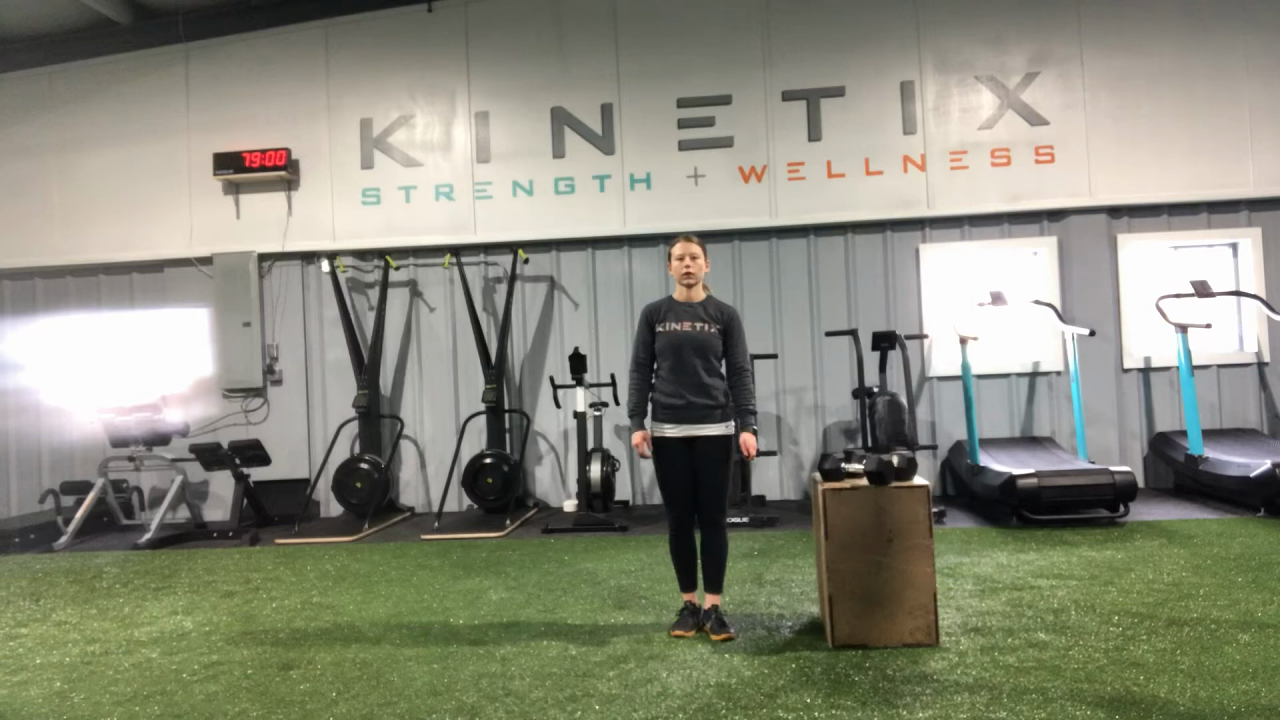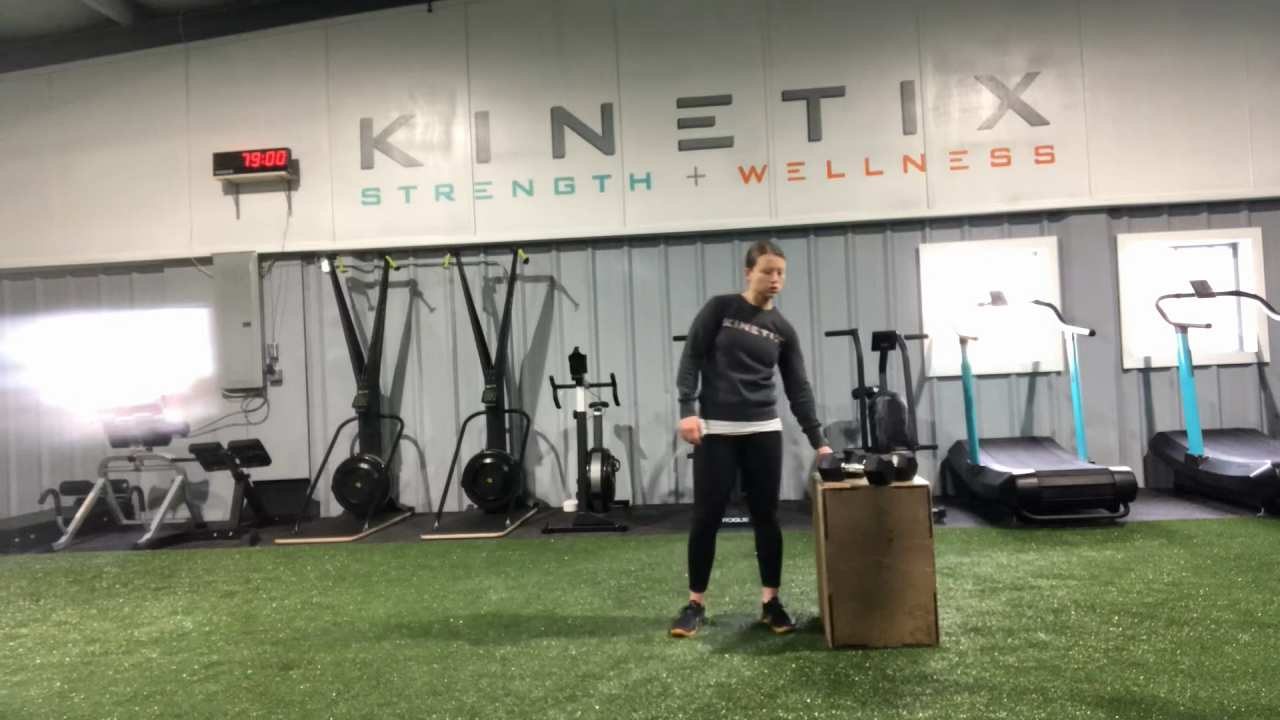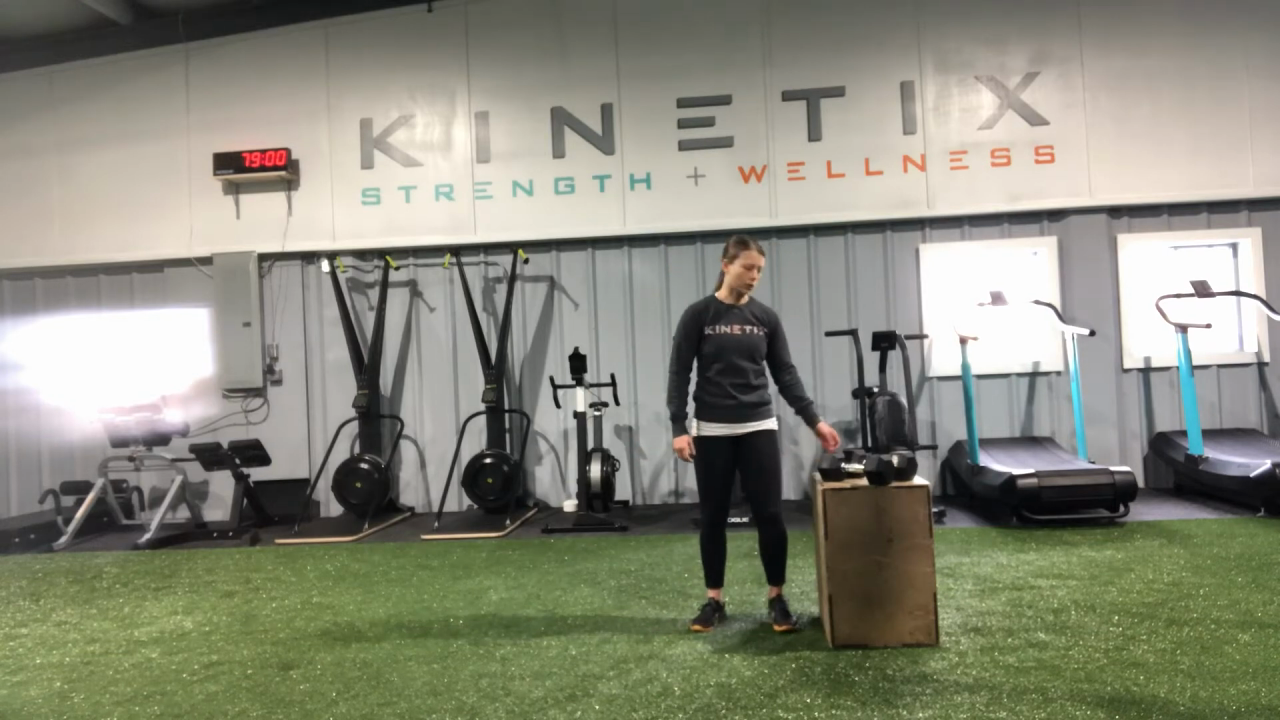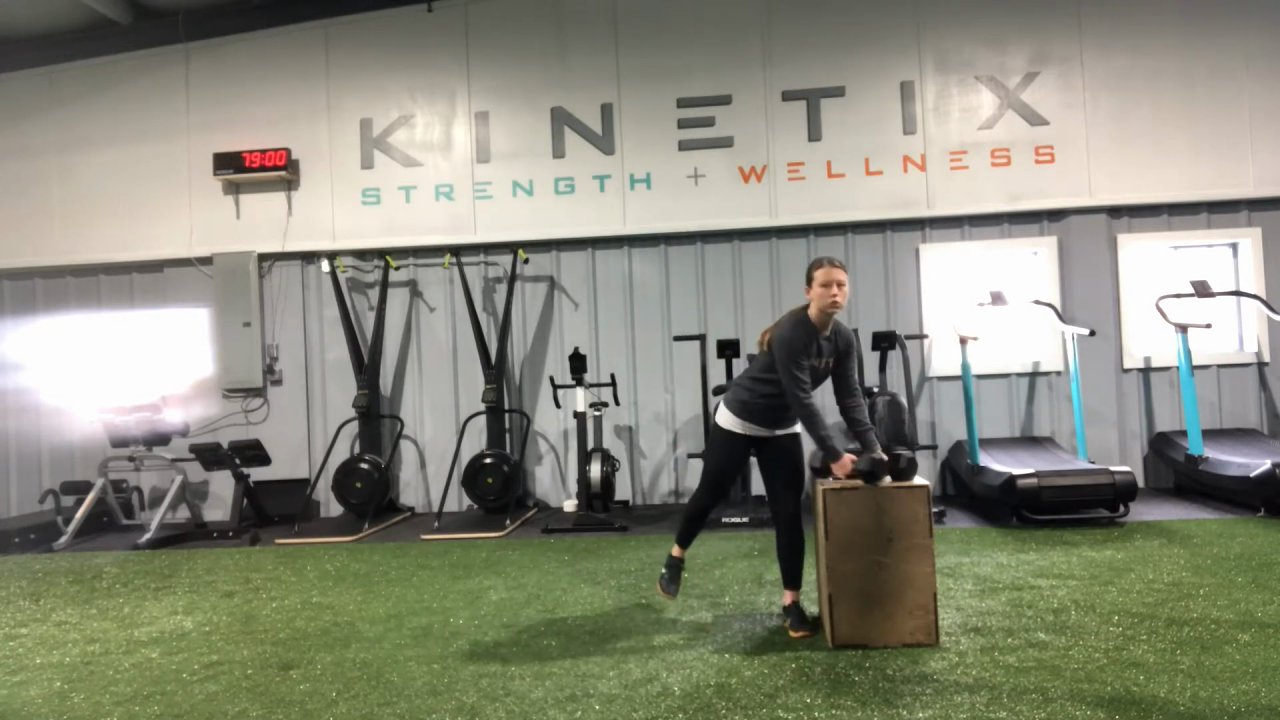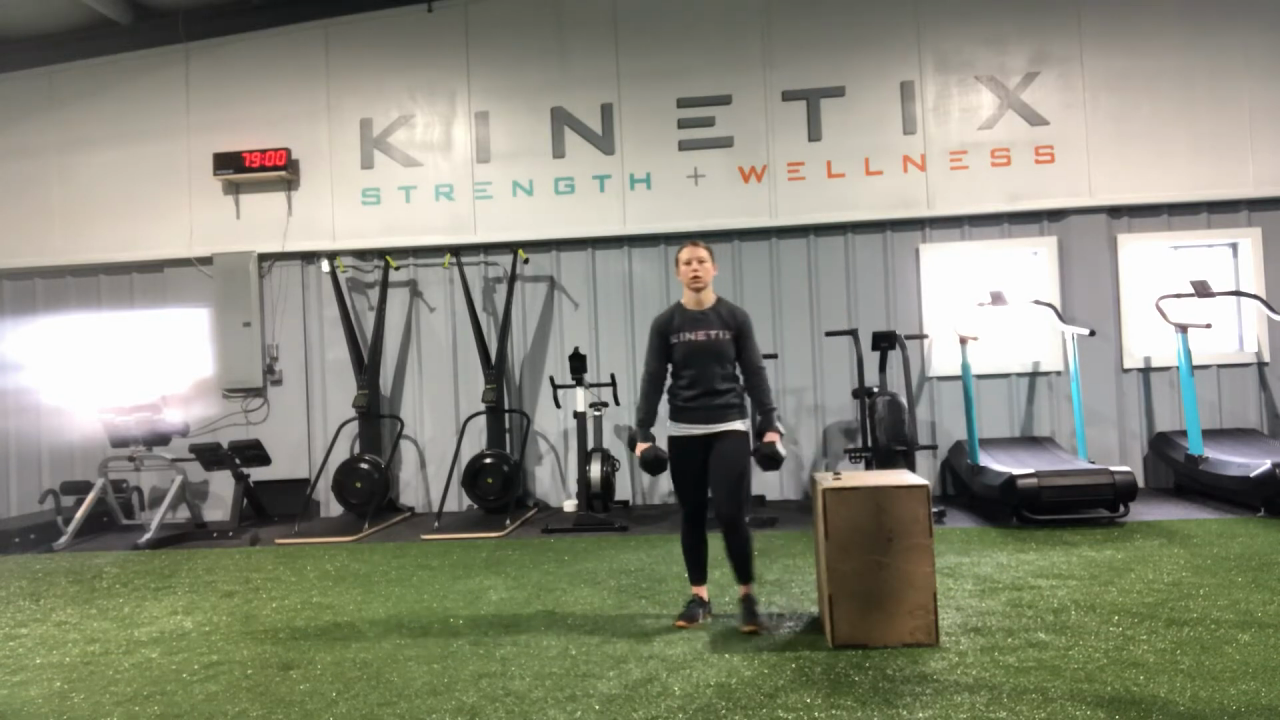
dt=1s
person 1, frame 1
left shoulder: (725, 315)
right shoulder: (654, 314)
left elbow: (739, 374)
right elbow: (640, 371)
left wrist: (747, 425)
right wrist: (637, 423)
left hip: (714, 429)
right hip: (668, 430)
left knee: (713, 518)
right knee: (679, 519)
left ankle: (713, 607)
right ankle: (689, 604)
person 1, frame 2
left shoulder: (783, 329)
right shoulder: (719, 308)
left elbow: (798, 387)
right elbow: (691, 358)
left wrist: (818, 440)
right wrist: (687, 409)
left hip: (763, 429)
right hip: (715, 428)
left knee: (766, 516)
right knee: (706, 516)
left ankle: (771, 601)
right ankle: (695, 603)
person 1, frame 3
left shoulder: (766, 317)
right shoulder: (698, 314)
left elbow: (785, 373)
right elbow: (679, 373)
left wrist: (813, 420)
right wrist: (680, 428)
left hip: (759, 427)
right hip: (712, 430)
left knee: (769, 513)
right knee: (713, 517)
left ankle: (776, 598)
right ankle: (714, 601)
person 1, frame 4
left shoulder: (843, 339)
right shoulder: (789, 333)
left elbow: (849, 395)
right elbow: (799, 397)
left wrist: (871, 446)
right wrist: (833, 454)
left hip: (783, 430)
right hip: (739, 420)
left knee: (788, 514)
right knee: (709, 494)
left ankle: (791, 602)
right ankle: (676, 555)
person 1, frame 5
left shoulder: (735, 317)
right shoulder: (665, 323)
left elbow: (755, 374)
right elbow: (653, 379)
left wrist: (769, 424)
right wrist: (644, 433)
left hip: (730, 427)
right hip: (684, 431)
left knee: (731, 514)
right knee: (692, 516)
left ankle: (746, 594)
right ankle: (699, 595)
